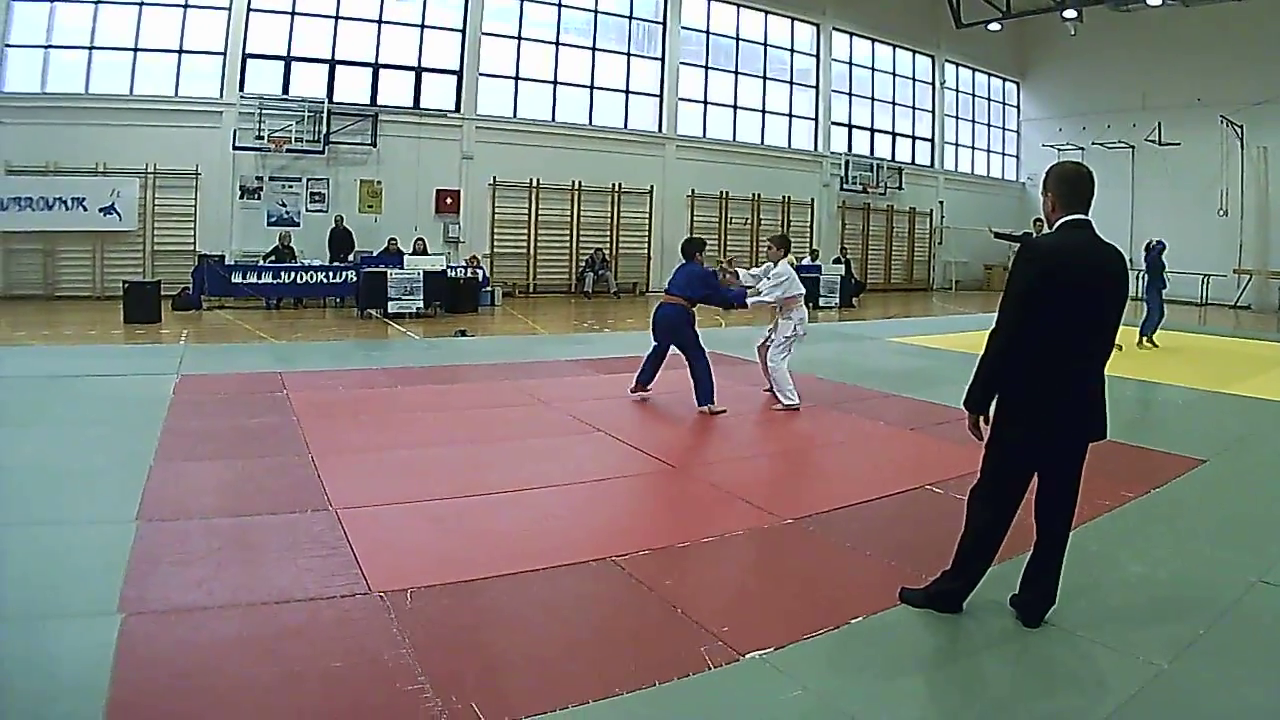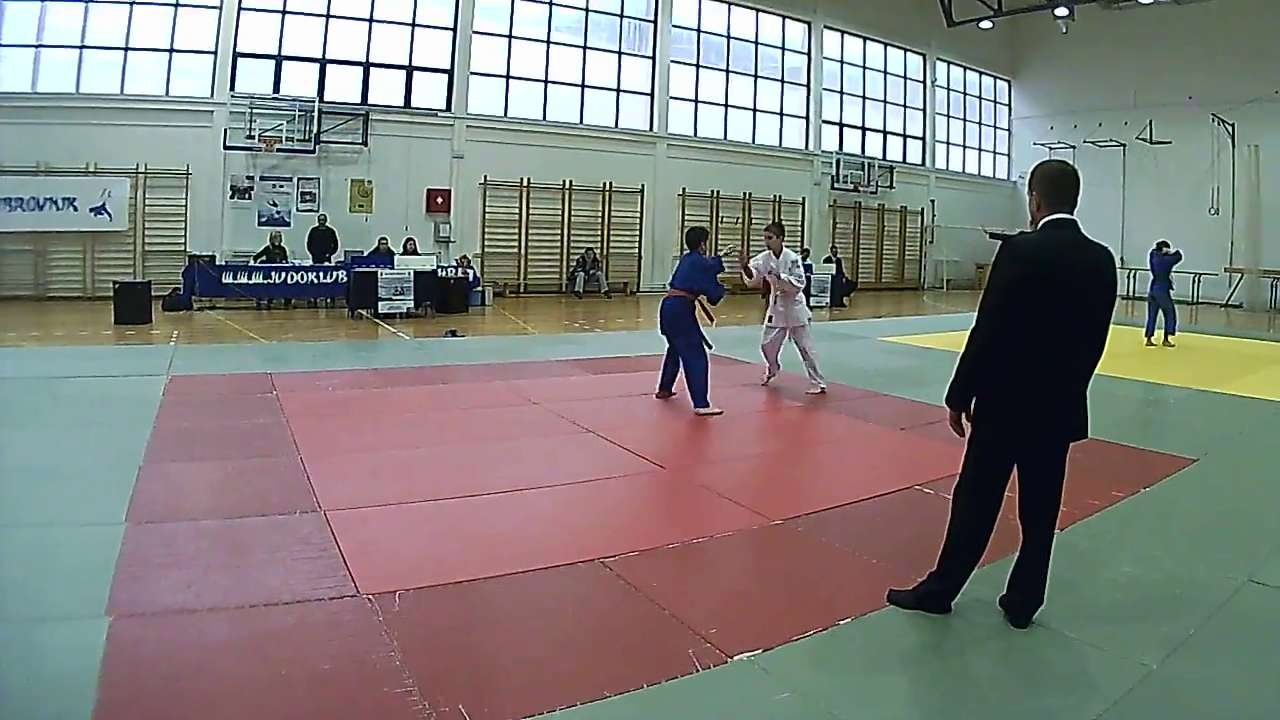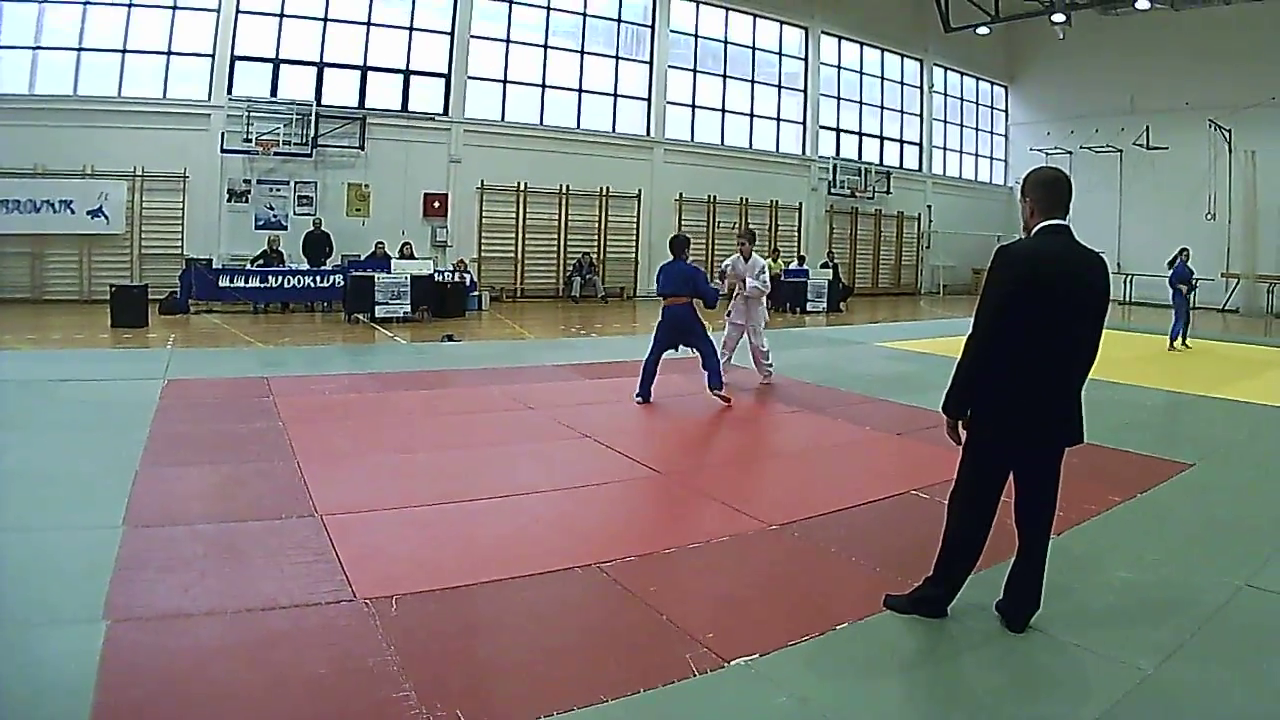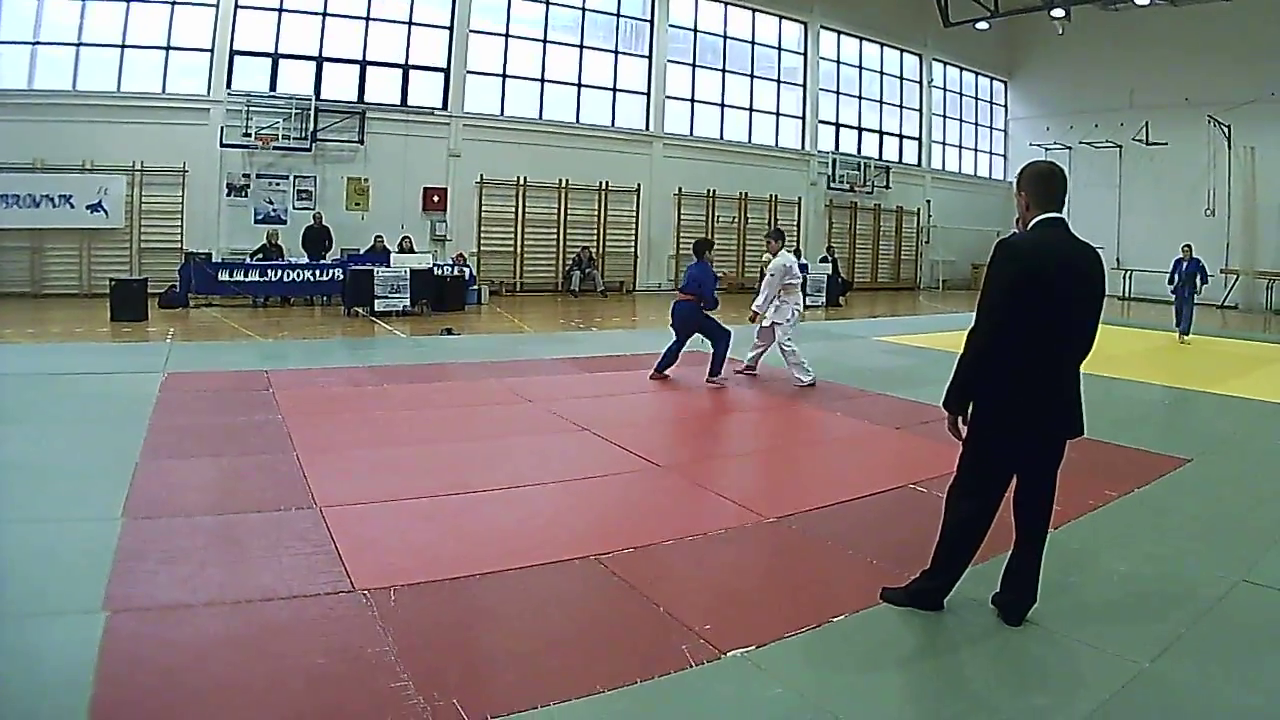
dt=0.7s
person 1, frame 1
left shoulder: (1039, 252)
right shoulder: (1113, 261)
left elbow: (1008, 335)
right elbow: (1104, 337)
left wrist: (978, 399)
left hip: (1029, 405)
right hip: (1082, 406)
left knee: (993, 501)
right knee: (1057, 509)
left ankle: (951, 590)
right ankle: (1034, 601)
person 1, frame 2
left shoulder: (1020, 251)
right shoulder: (1102, 260)
left elbow: (987, 332)
right elbow: (1096, 340)
left wrist: (959, 396)
left hip: (1007, 402)
right hip: (1061, 406)
left knee: (976, 501)
right knee: (1041, 509)
left ankle: (939, 590)
right ankle: (1023, 601)
person 1, frame 3
left shoulder: (1015, 257)
right shoulder: (1094, 266)
left elbow: (984, 341)
right elbow: (1088, 346)
left wrist: (956, 405)
left hip: (1003, 409)
right hip: (1057, 411)
left knee: (971, 506)
right knee: (1036, 514)
left ankle: (936, 594)
right ankle: (1019, 606)
person 1, frame 4
left shoulder: (1015, 251)
right shoulder: (1089, 258)
left elbow: (986, 335)
right elbow: (1085, 336)
left wrist: (957, 400)
left hip: (1005, 403)
right hip: (1057, 404)
left knee: (971, 498)
right knee: (1035, 506)
left ankle: (932, 587)
right ankle: (1016, 599)
person 2, frame 1
left shoulder: (682, 269)
right shoulder: (702, 273)
right elbow: (722, 295)
right wrist: (744, 294)
left hip: (662, 312)
right hip: (678, 316)
left knee: (660, 349)
right knee: (697, 359)
left ankle: (640, 384)
right ankle: (706, 403)
person 2, frame 2
left shoulder: (686, 259)
right shoulder: (702, 264)
right elbow: (714, 296)
left wrist: (720, 257)
right wrist: (720, 287)
left hip: (669, 306)
right hip: (681, 308)
left knee: (676, 349)
right knee: (695, 355)
left ankle: (664, 388)
right ankle: (701, 405)
person 2, frame 3
left shoulder: (663, 269)
right shoulder: (693, 272)
right elbow: (709, 297)
right wrist: (715, 292)
left hip: (668, 313)
right hip: (687, 313)
left knee: (655, 354)
right knee: (707, 350)
left ankle: (643, 394)
right ankle: (717, 388)
person 2, frame 4
left shoulder: (692, 268)
right shoulder: (706, 272)
right elbow: (709, 301)
right wrist: (713, 304)
left hip: (679, 308)
right hip: (691, 310)
left knee: (681, 340)
right knee: (722, 336)
left ankle: (658, 371)
right ankle: (713, 375)
person 3, frame 1
left shoulder: (783, 273)
right shoulder: (772, 267)
left elbow: (766, 296)
right elbow: (753, 277)
left wrist: (743, 302)
left hip: (793, 320)
right hip: (784, 316)
left knee: (775, 359)
right knee: (764, 348)
left ankle: (790, 400)
right ankle: (776, 384)
person 3, frame 2
left shoulder: (792, 258)
right shoulder: (764, 258)
left elbow: (800, 283)
right elbow: (753, 280)
left wrist: (780, 277)
right wrist: (745, 268)
left hip: (794, 305)
right hip: (777, 305)
left knee: (805, 346)
right knee: (768, 344)
left ankle: (818, 383)
right ankle: (772, 370)
person 3, frame 3
left shoulder: (760, 264)
right shoulder: (733, 261)
left elbow: (764, 288)
right elbow: (724, 275)
left wrist: (745, 281)
left hip: (755, 306)
right hip: (738, 304)
left knee: (757, 344)
right knee: (728, 342)
left ankle: (766, 373)
right ankle: (720, 373)
person 3, frame 4
left shoulder: (780, 262)
right shoulder: (787, 258)
left elbow: (769, 287)
left wrist: (756, 310)
left hip: (788, 304)
right hip: (780, 302)
left knee: (784, 341)
right knee: (764, 334)
left ankle: (806, 377)
right ankle: (751, 365)
